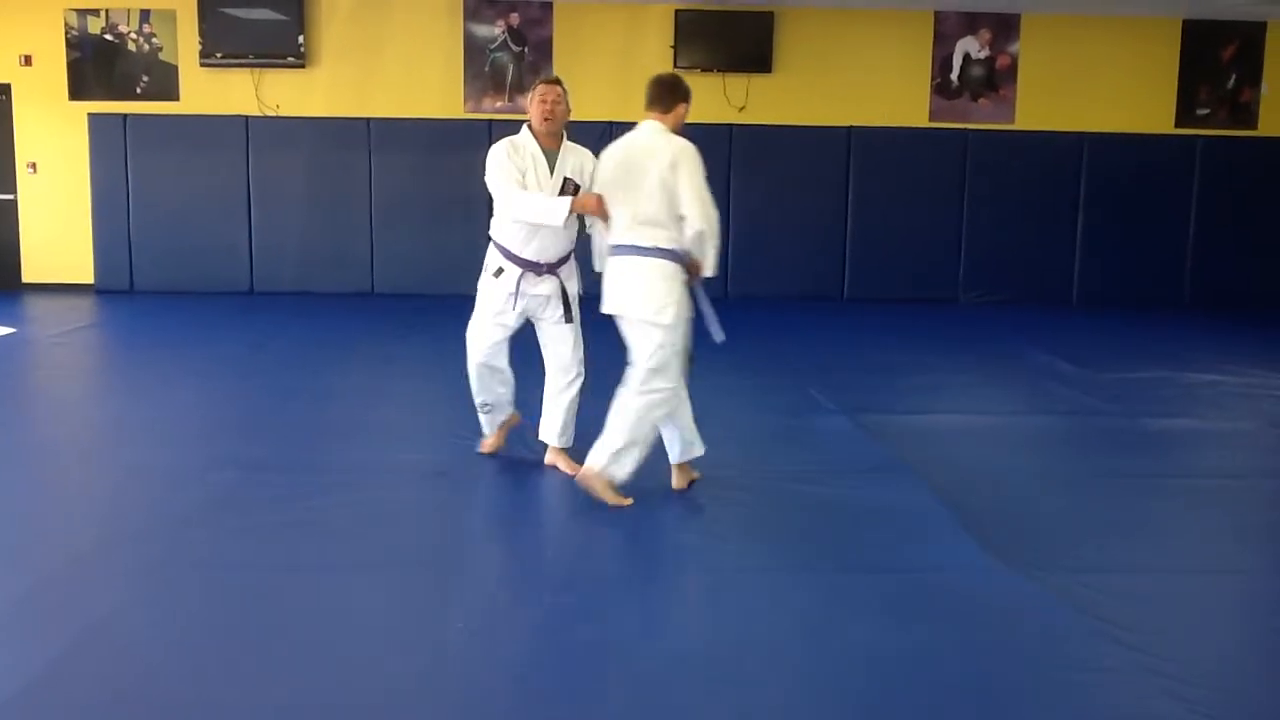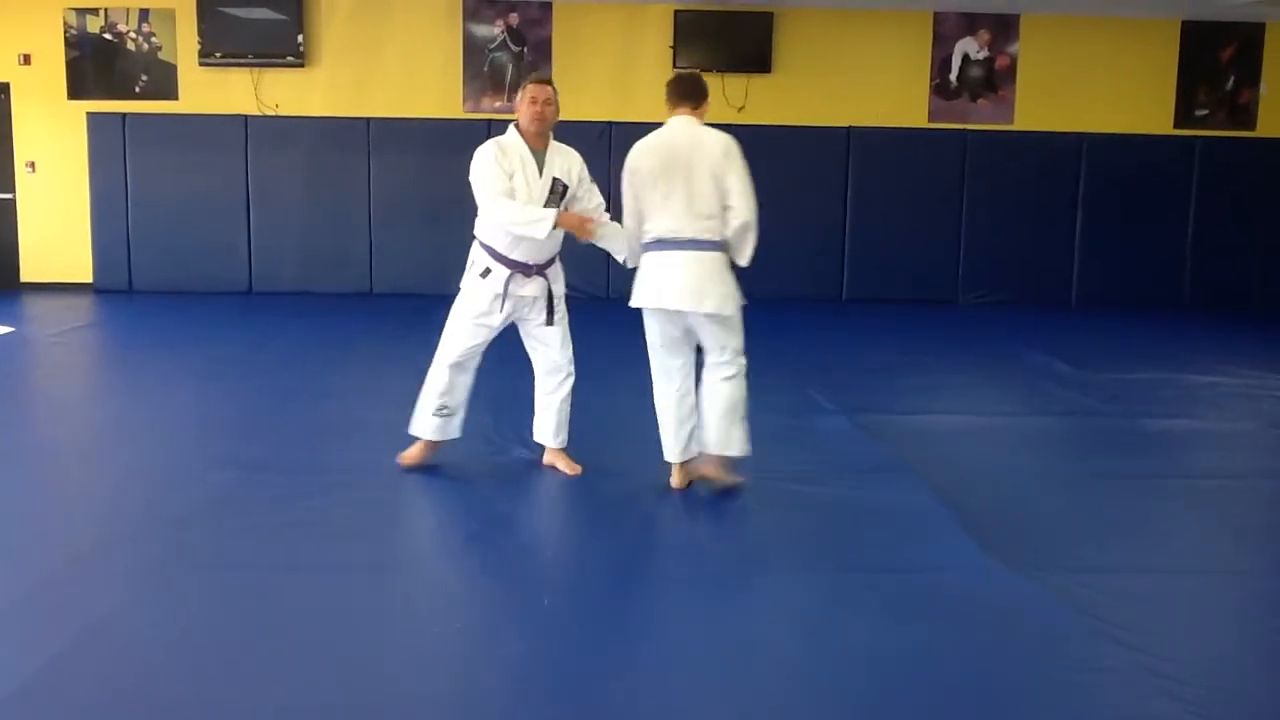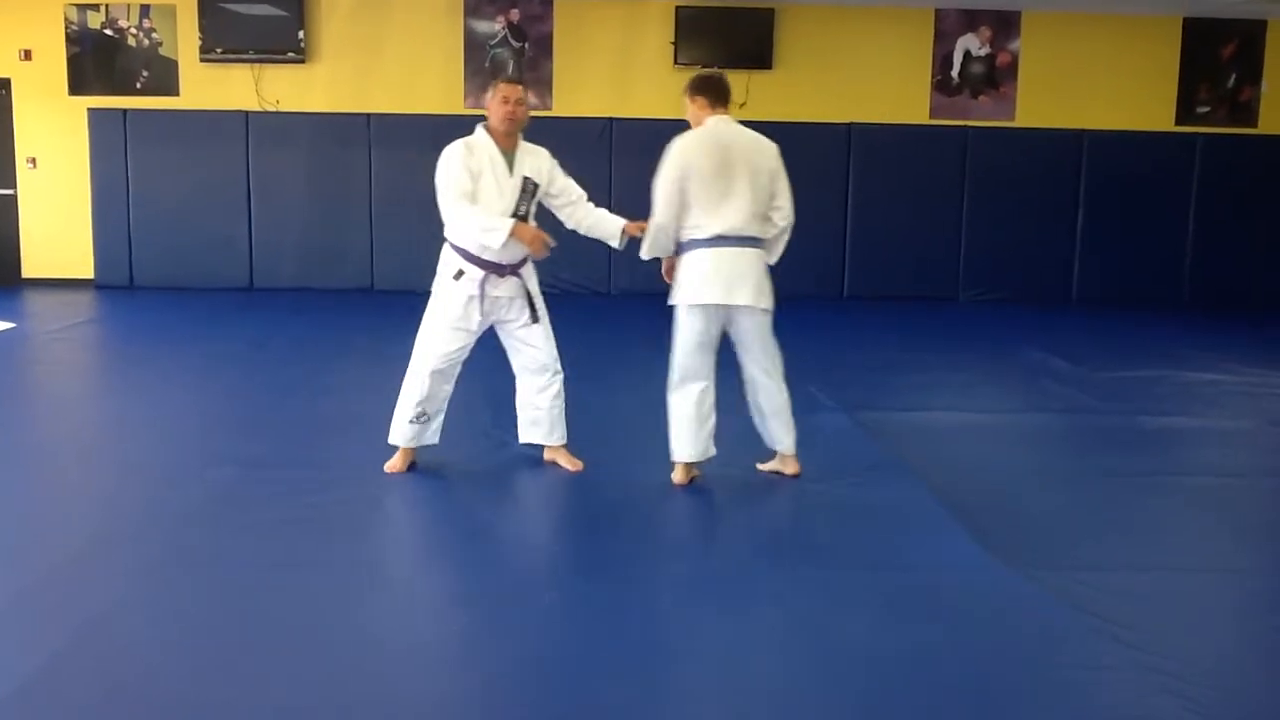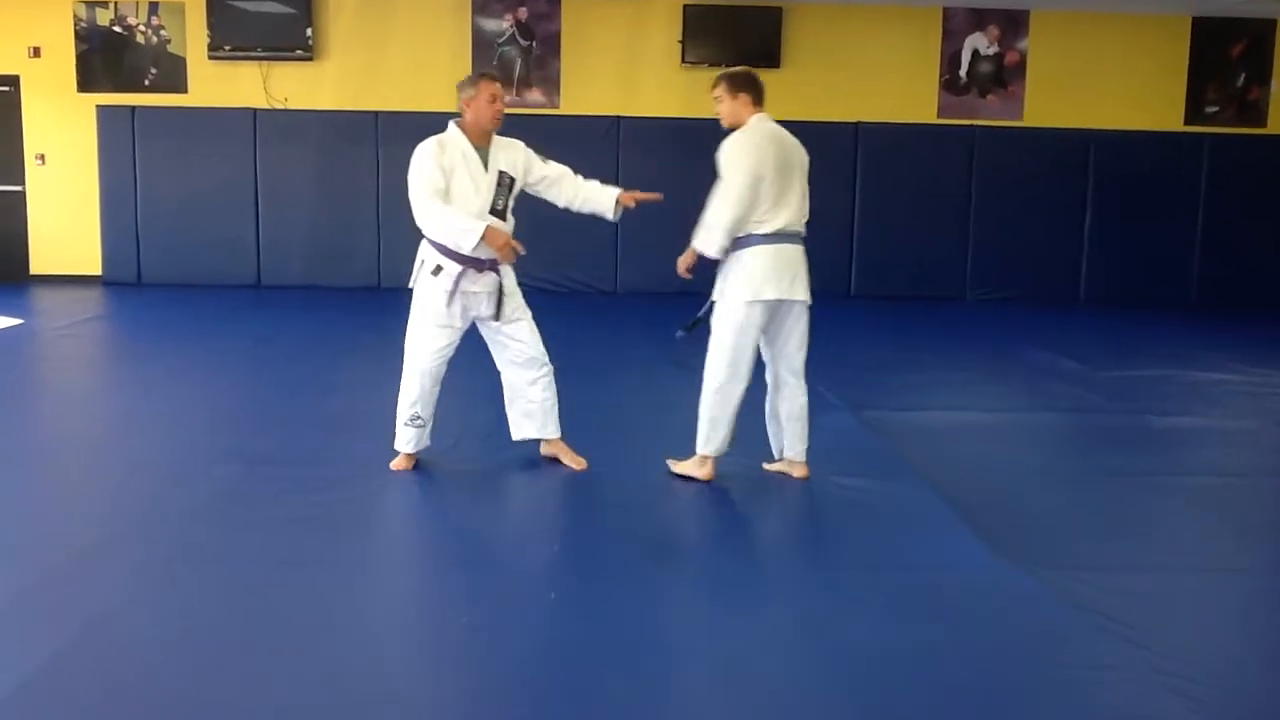
dt=0.2s
person 1, frame 1
left shoulder: (613, 152)
right shoulder: (679, 150)
left elbow: (602, 220)
right elbow: (699, 218)
right wrist: (700, 262)
left hip: (620, 271)
right hip: (658, 274)
left knee: (665, 371)
right knee: (654, 381)
left ankle: (683, 463)
right ankle: (601, 469)
person 1, frame 2
left shoulder: (641, 149)
right shoulder: (721, 144)
left elbow: (631, 219)
right elbow: (743, 211)
right wrist: (735, 252)
left hip: (655, 268)
right hip: (704, 266)
left knee: (671, 371)
right knee: (726, 363)
left ankle: (681, 464)
right ankle: (718, 457)
person 1, frame 3
left shoulder: (683, 147)
right shoulder: (764, 147)
left elbow: (663, 214)
right elbow: (783, 214)
left wrist: (665, 255)
left hip: (699, 265)
right hip: (747, 264)
left knee: (691, 371)
right knee: (763, 365)
left ankle: (685, 463)
right ankle: (786, 454)
person 1, frame 4
left shoulder: (740, 143)
right shoulder: (793, 145)
left elbow: (730, 205)
left wrist: (696, 249)
left hip: (749, 262)
right hip: (790, 262)
left knee: (727, 363)
right knee: (788, 367)
left ankle: (704, 458)
right ankle: (794, 458)
person 2, frame 1
left shoulder: (583, 160)
right shoulder: (506, 151)
left elbow: (601, 218)
right elbow: (513, 202)
right wrist: (572, 203)
left hip: (558, 277)
right hip: (508, 272)
left knee: (566, 364)
right knee: (484, 351)
left ankle: (556, 447)
right ankle: (501, 419)
person 2, frame 2
left shoulder: (570, 161)
right shoulder: (492, 153)
left elbow: (594, 217)
right elbow: (496, 210)
left wrist: (633, 247)
right wrist: (557, 219)
left hip: (543, 279)
right hip: (492, 273)
left knee: (557, 364)
right knee: (456, 353)
left ankle: (554, 447)
right ankle: (430, 439)
person 2, frame 3
left shoulder: (539, 159)
right shoulder: (460, 153)
left elbow: (576, 207)
right elbow: (457, 212)
left wrist: (622, 228)
right wrist: (513, 229)
left hip: (515, 279)
right hip: (465, 276)
left knee: (542, 363)
right knee: (434, 361)
left ankle: (553, 444)
right ankle: (408, 445)
person 2, frame 4
left shoulder: (514, 152)
right shoulder: (433, 151)
left elbow: (562, 184)
right elbow: (429, 212)
left wrist: (615, 197)
right wrist: (484, 232)
left hip: (494, 276)
right hip: (445, 274)
left knee: (529, 357)
right knee: (424, 362)
left ankle: (550, 439)
right ankle: (410, 447)
